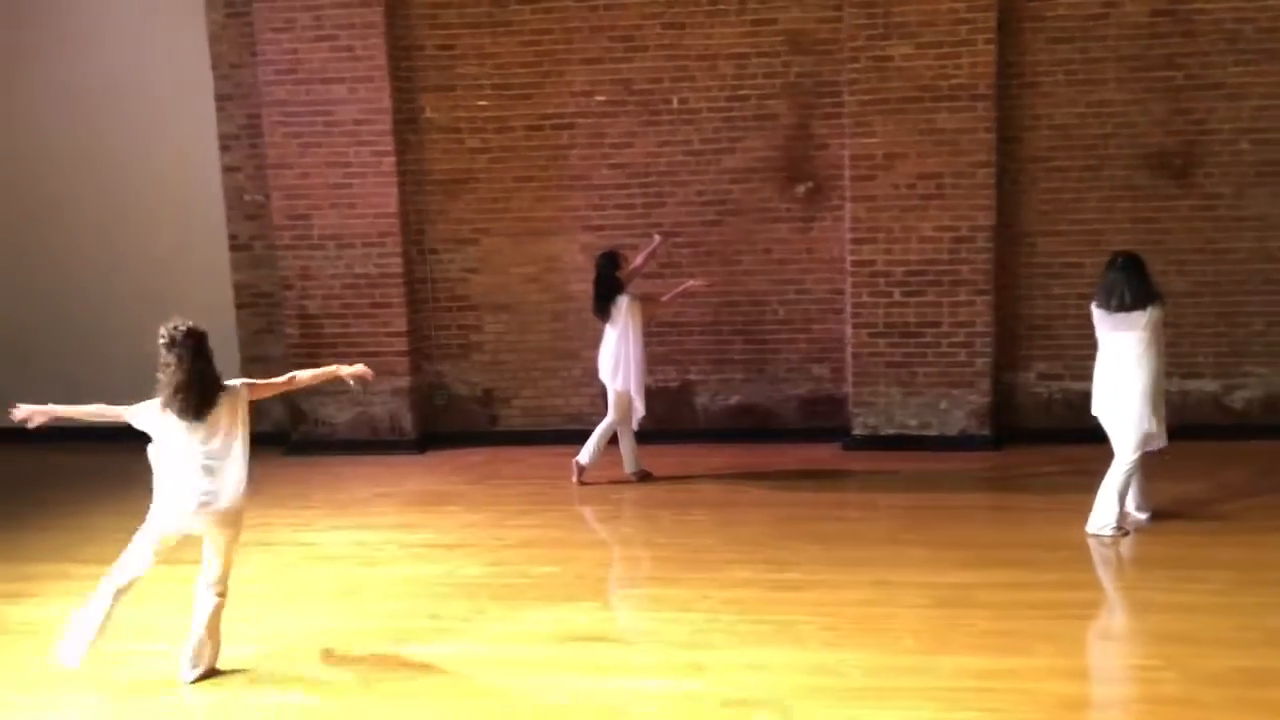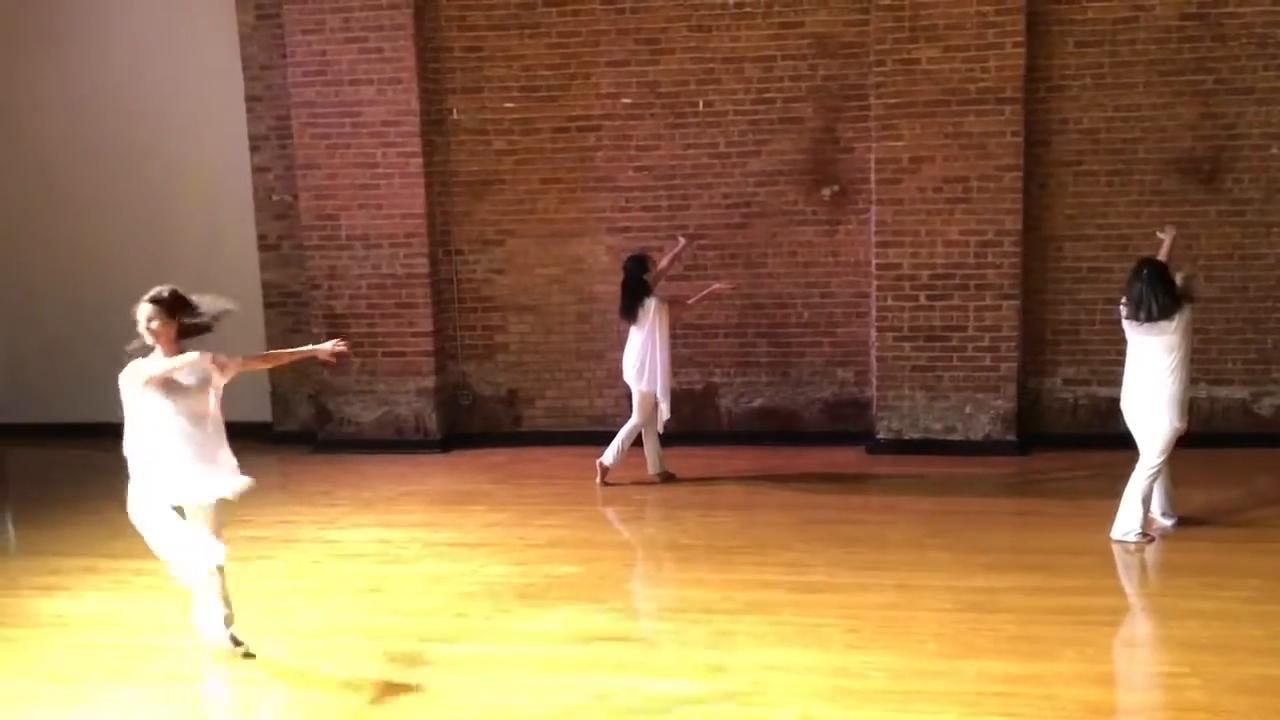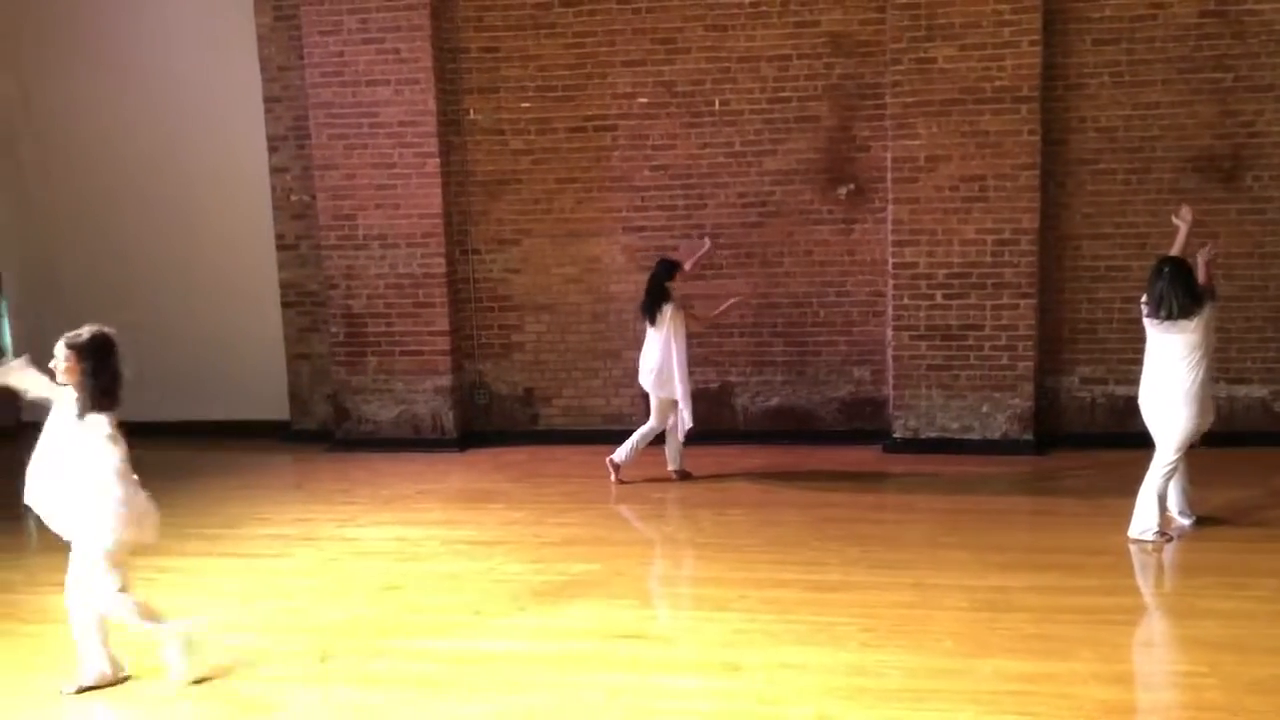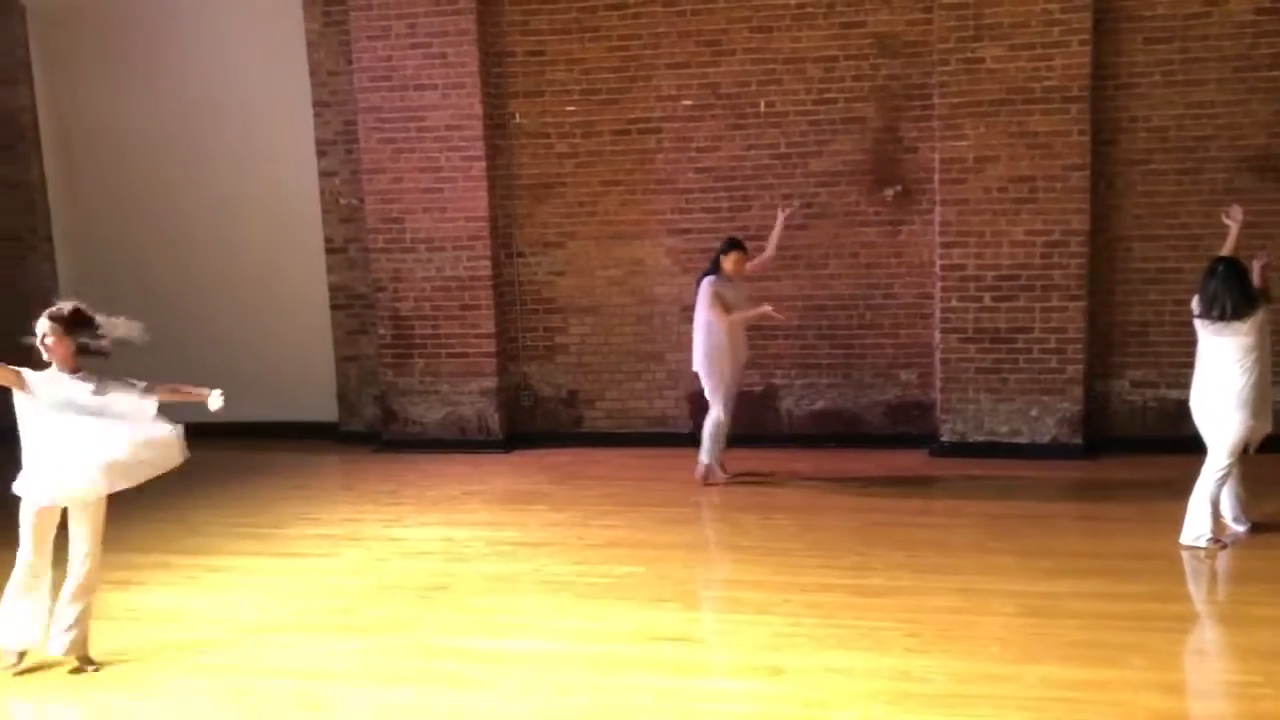
dt=0.5s
person 1, frame 1
left shoulder: (163, 409)
right shoulder: (231, 396)
left elbow: (105, 411)
right elbow: (287, 382)
left wrist: (48, 410)
right wrist: (339, 370)
left hip: (179, 504)
right hip: (222, 510)
left knee: (128, 569)
right knee: (214, 585)
left ankle: (81, 636)
right ankle: (197, 664)
person 1, frame 2
left shoulder: (209, 365)
right shoulder: (137, 371)
left elbow: (261, 361)
right elbow: (151, 374)
left wrist: (313, 350)
right wrist: (186, 360)
left hip: (202, 471)
right hip: (155, 470)
left knee: (208, 543)
right knee: (148, 515)
left ankle: (217, 627)
right ankle: (197, 566)
person 1, frame 3
left shoulder: (96, 419)
right shoulder: (67, 398)
left elbow: (108, 457)
right elbow: (45, 386)
left hip: (108, 515)
right hip: (82, 511)
left knee: (106, 593)
right knee: (79, 592)
left ankle: (171, 639)
right ankle: (99, 668)
person 1, frame 4
left shoulder: (101, 384)
right shoulder: (32, 381)
left elbow: (154, 391)
left wrist: (199, 393)
left hip: (86, 485)
right hip: (42, 483)
left knee: (85, 564)
right knee: (32, 561)
left ankle: (73, 644)
person 2, frame 1
left shoulder: (1099, 311)
right shoulder: (1152, 313)
left wrist: (1120, 274)
left hip: (1107, 396)
right hip: (1135, 398)
left knee: (1127, 454)
right knee: (1127, 459)
left ankle: (1135, 508)
right ankle: (1103, 521)
person 2, frame 2
left shoulder: (1127, 313)
right shoulder: (1179, 318)
left elbow: (1149, 279)
right elbow: (1183, 294)
left wrist: (1167, 243)
right wrist: (1181, 280)
left hip: (1135, 401)
right hip: (1164, 404)
left knee: (1155, 457)
right knee: (1151, 463)
left ankle: (1162, 514)
right ankle: (1127, 528)
person 2, frame 3
left shoulder: (1148, 310)
right shoulder: (1200, 315)
left elbow: (1168, 271)
right elbow: (1206, 289)
left wrist: (1184, 229)
right wrist: (1203, 264)
left hip: (1152, 397)
right hip: (1182, 402)
left knee: (1174, 455)
right knee: (1167, 461)
left ankle: (1181, 513)
right ankle: (1144, 527)
person 2, frame 4
left shoulder: (1200, 311)
right shoulder: (1253, 318)
left elbow: (1219, 272)
right elbow: (1259, 293)
left wrist: (1234, 229)
right wrist: (1259, 270)
left hip: (1203, 400)
right hip: (1234, 405)
left knee: (1227, 459)
right knee: (1219, 465)
left ankle: (1235, 519)
right ankle: (1197, 532)
person 3, frame 1
left shoulder: (616, 295)
right shoulder: (624, 300)
left elbow: (642, 272)
right elbow: (657, 295)
left wrist: (661, 252)
right wrist: (682, 280)
left hip: (619, 362)
right hip: (620, 364)
left knee: (625, 417)
right knee: (615, 418)
left ankle: (633, 467)
right ankle: (582, 461)
person 3, frame 2
left shoulder: (640, 296)
right shoulder: (654, 304)
left elbow: (664, 267)
right elbow: (687, 305)
left wrist: (681, 248)
right wrist: (713, 289)
left hip: (642, 364)
right hip: (645, 367)
left knee: (650, 419)
right knee: (639, 420)
left ankle: (657, 468)
right ankle: (606, 462)
person 3, frame 3
left shoulder: (657, 299)
right shoulder: (672, 309)
left elbow: (686, 269)
right elbow: (702, 321)
left wrist: (705, 250)
right wrist: (729, 305)
left hip: (657, 366)
right hip: (662, 370)
left knee: (675, 416)
right knee: (657, 422)
left ankle: (675, 466)
right ankle: (617, 458)
person 3, frame 4
left shoulder: (738, 279)
right shoulder: (710, 285)
left elbow: (768, 254)
right elbow: (725, 318)
left wrist: (780, 222)
right wrist: (758, 312)
left hip: (733, 353)
right hip: (715, 354)
left knee: (725, 407)
right knee: (718, 409)
left ankle: (714, 457)
right ankle: (706, 461)
